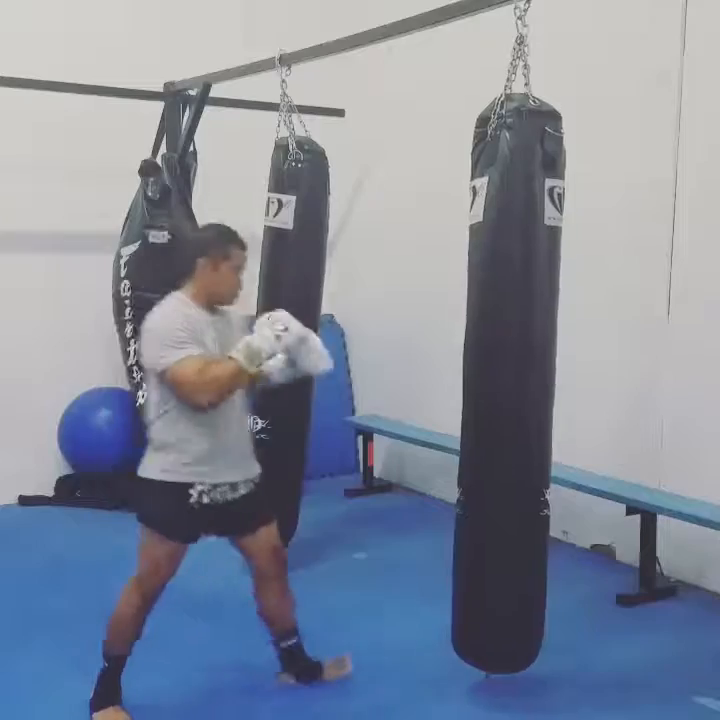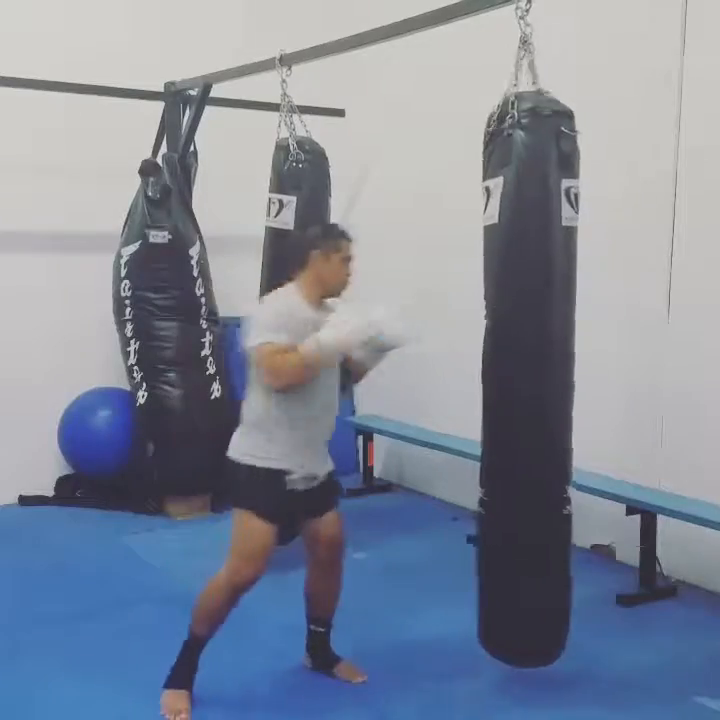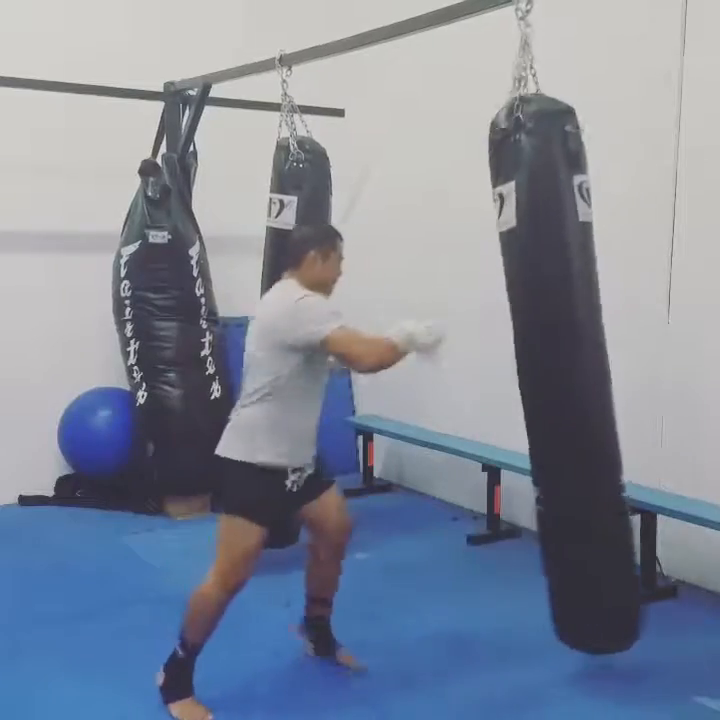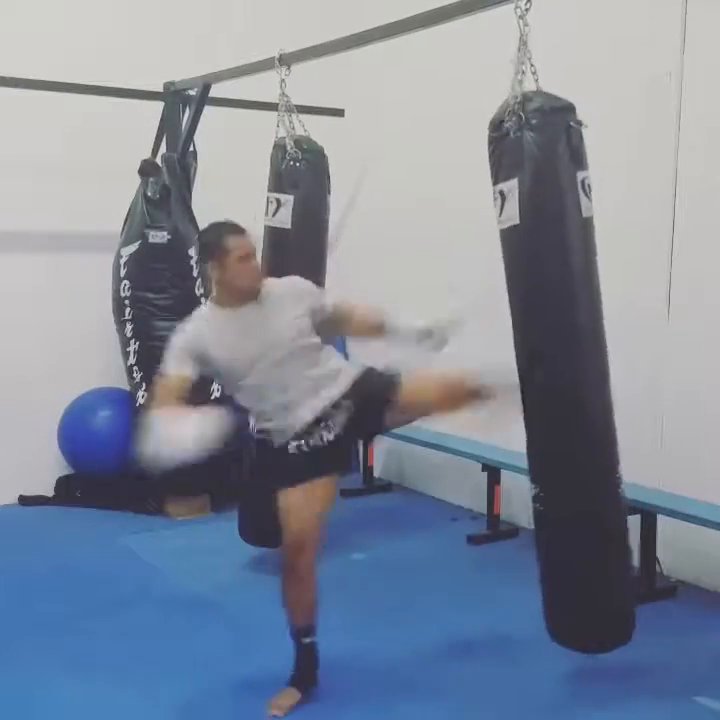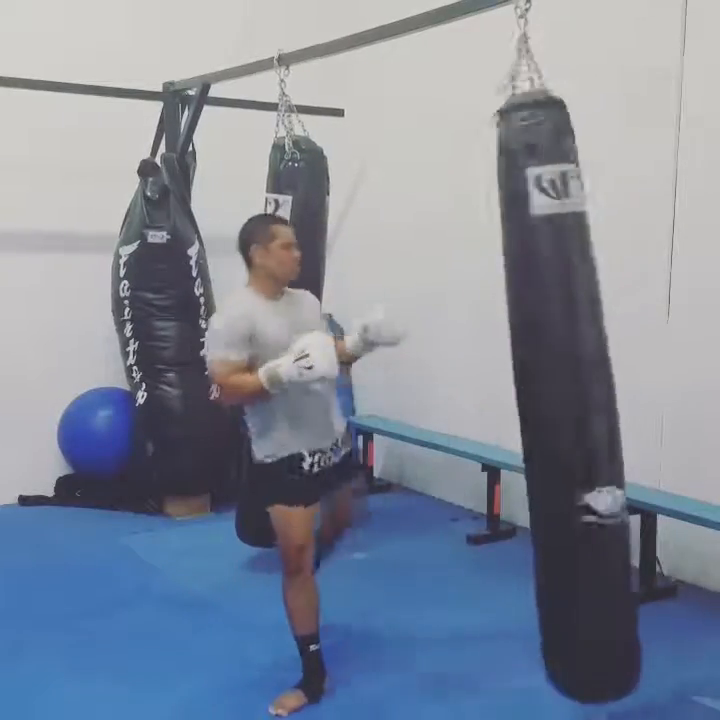
dt=0.4s
person 1, frame 1
left shoulder: (227, 320)
right shoulder: (167, 322)
left elbow: (242, 383)
right elbow: (202, 392)
left wrist: (288, 363)
right wrist: (256, 347)
left hip: (238, 473)
right hip: (176, 481)
left knee: (271, 563)
right knee: (148, 586)
left ankle: (296, 662)
person 1, frame 2
left shoulder: (327, 312)
right shoulder: (279, 310)
left elbow: (350, 373)
right elbow: (280, 376)
left wrist: (372, 348)
right wrist: (337, 340)
left hip: (313, 465)
right hip: (267, 464)
left knee: (330, 550)
right knee: (243, 572)
left ankle: (320, 651)
right ankle: (181, 673)
person 1, frame 3
left shoulder: (300, 304)
right shoulder: (298, 304)
left elbow: (344, 358)
right elbow: (363, 356)
left wrist: (392, 339)
right wrist: (410, 338)
left hip: (294, 457)
right hip: (254, 459)
left knee: (335, 530)
right knee: (231, 573)
left ankle: (318, 634)
right ankle: (175, 679)
person 1, frame 4
left shoulder: (291, 290)
right shoulder: (195, 333)
left elbow: (346, 319)
right elbow: (167, 395)
left wrist: (402, 328)
right wrist: (163, 421)
left hip: (346, 396)
right hip: (297, 437)
left knee: (454, 391)
right knee: (298, 547)
right ankle: (306, 671)
person 1, frame 5
left shoulder: (306, 302)
right shoulder: (234, 317)
right elbow: (229, 388)
left wrist: (363, 338)
right wrist: (279, 370)
left hip: (332, 437)
right hip: (283, 454)
left knee: (342, 521)
right knee: (297, 556)
left ankle: (301, 606)
right ankle: (313, 675)
